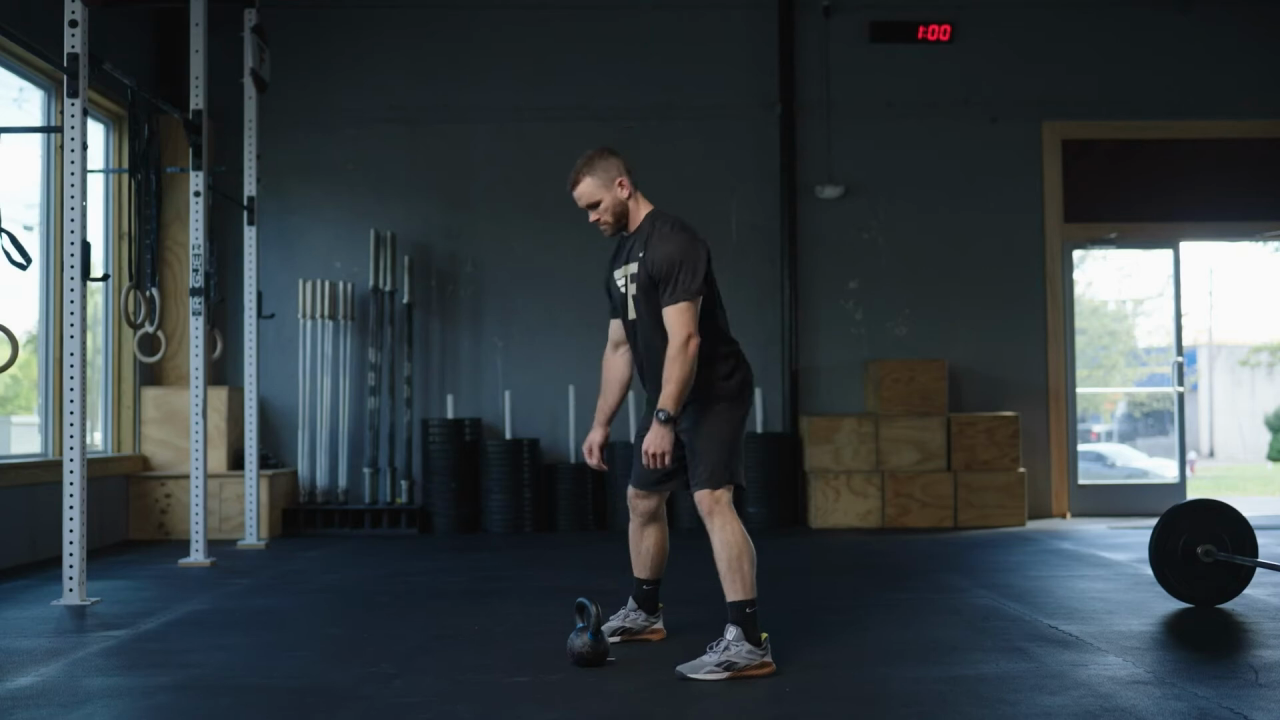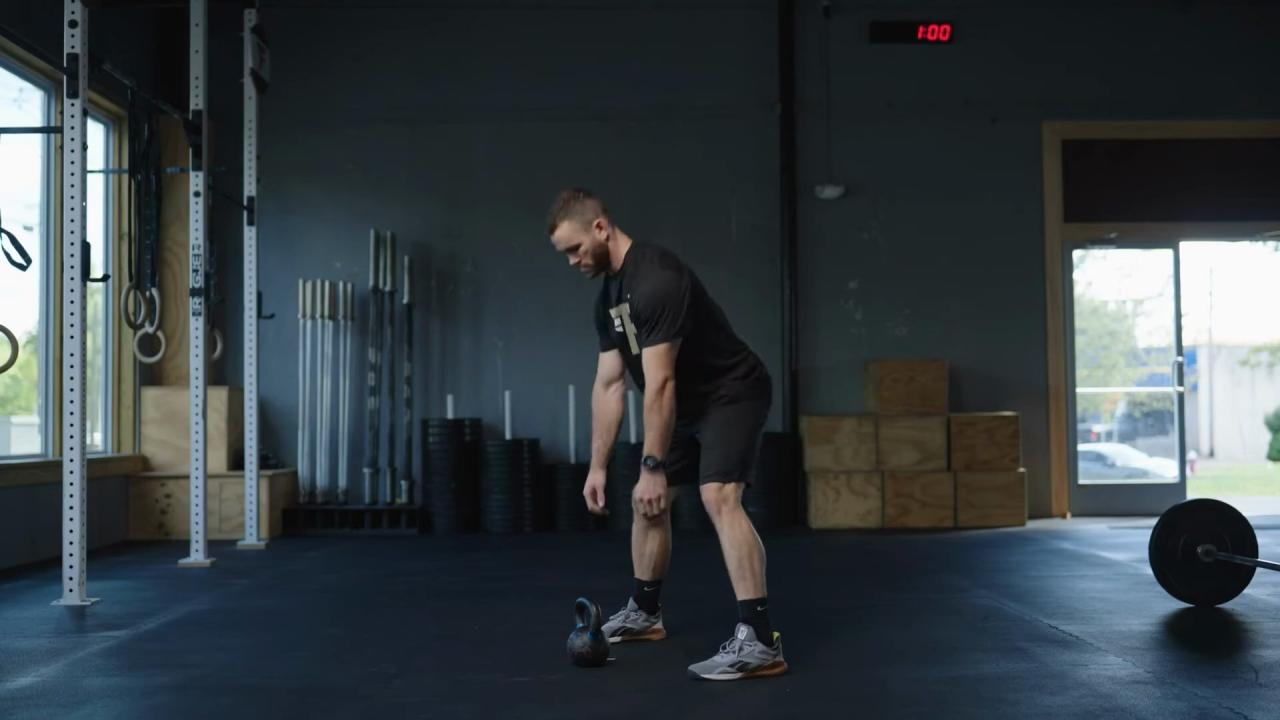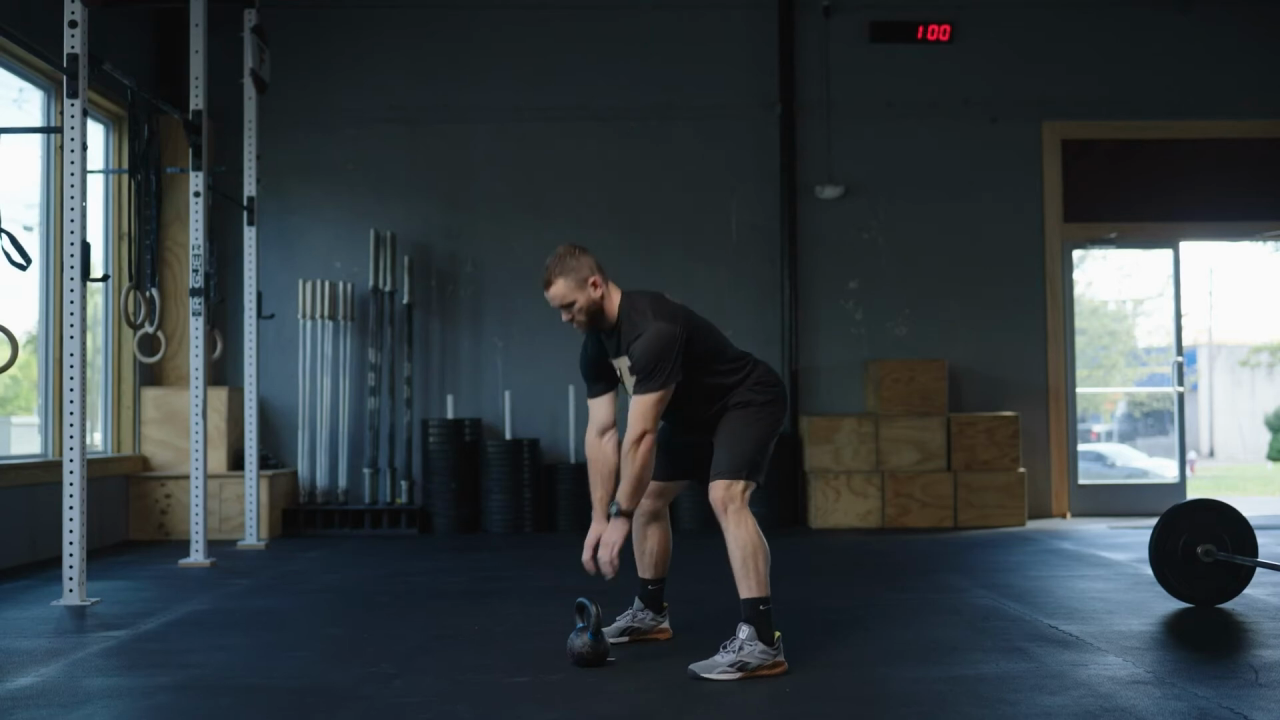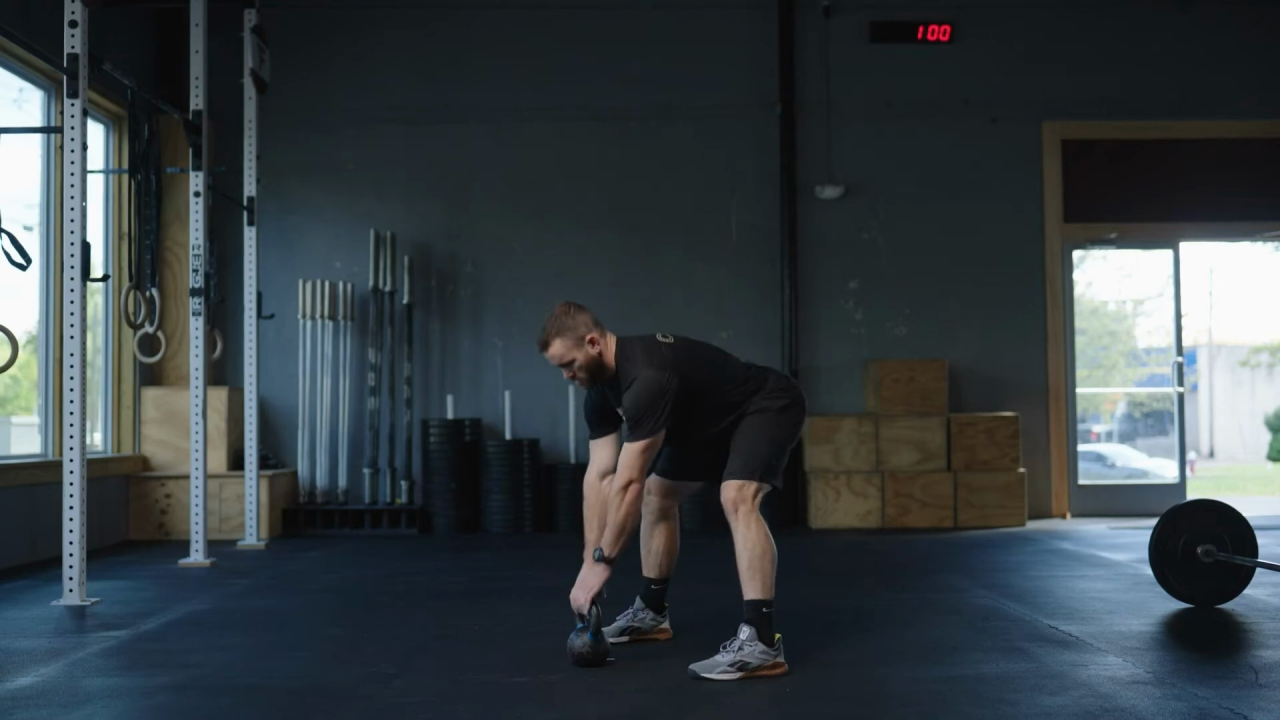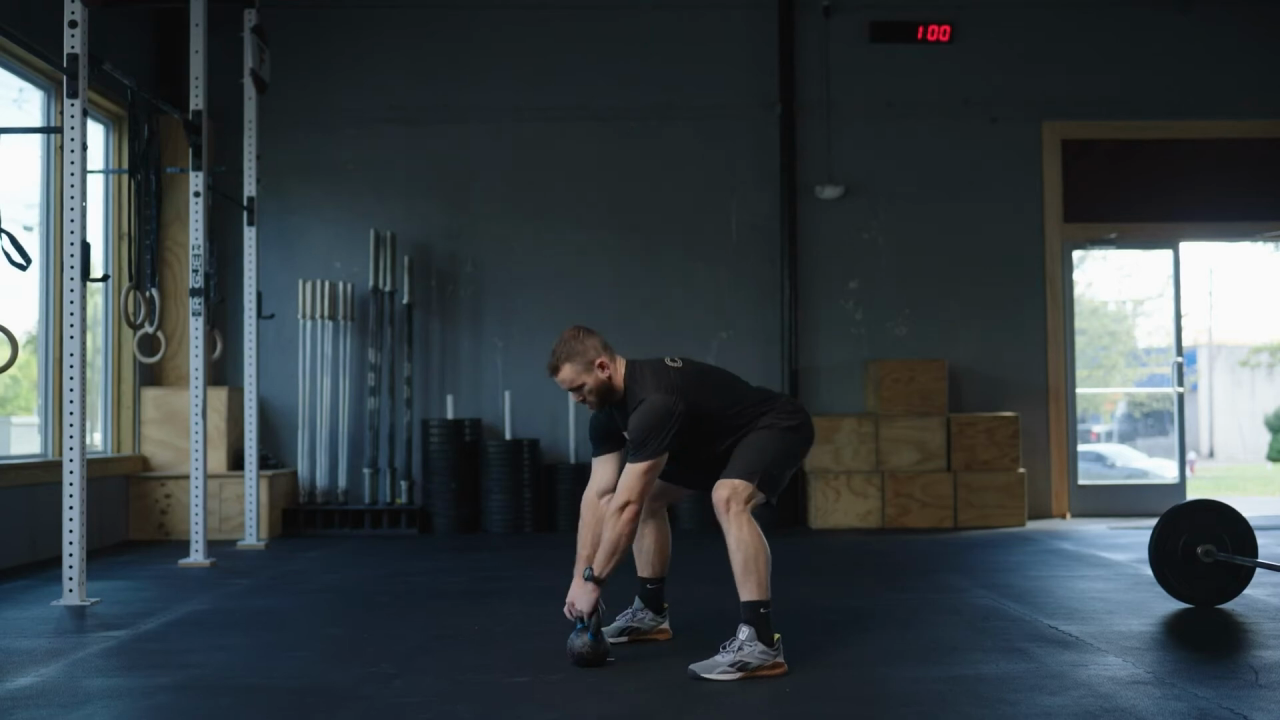
dt=0.3s
person 1, frame 1
left shoulder: (672, 244)
right shoulder: (620, 259)
left elbow: (684, 339)
right elbow: (619, 347)
left wrist: (663, 420)
right wrist: (601, 423)
left hip: (711, 395)
right hip: (665, 402)
left knee: (712, 502)
right knee: (642, 502)
left ankle: (748, 641)
right ankle: (644, 611)
person 1, frame 2
left shoulder: (657, 279)
right shoulder: (607, 296)
left elbow: (658, 383)
right elbow: (608, 385)
left wrist: (653, 467)
right wrist: (597, 466)
left hip: (732, 394)
right hip: (687, 404)
left knee: (719, 498)
right knee: (649, 505)
left ankle: (759, 640)
right ankle: (645, 611)
person 1, frame 3
left shoulder: (653, 329)
right shoulder: (596, 345)
left elbow: (641, 434)
right elbow: (601, 433)
left wrist: (619, 517)
right wrist: (599, 519)
left hip: (748, 400)
right hip: (693, 413)
left knee: (725, 498)
right knee: (648, 498)
left ankle: (760, 640)
right ankle: (651, 611)
person 1, frame 4
left shoulder: (648, 377)
right shoulder: (600, 389)
left elbow: (627, 483)
right elbow: (599, 476)
left wrist: (601, 562)
right wrist: (587, 560)
left hip: (769, 404)
left knee: (736, 497)
right knee: (657, 495)
left ankle: (761, 642)
right ankle: (652, 612)
person 1, frame 5
left shoulder: (655, 401)
right shoulder: (607, 411)
left elbow: (626, 505)
right elbow: (599, 494)
left wrist: (593, 580)
right wrist: (579, 576)
left hip: (778, 425)
left knee: (727, 498)
right knee: (648, 496)
left ankle: (760, 643)
right ankle: (651, 611)
